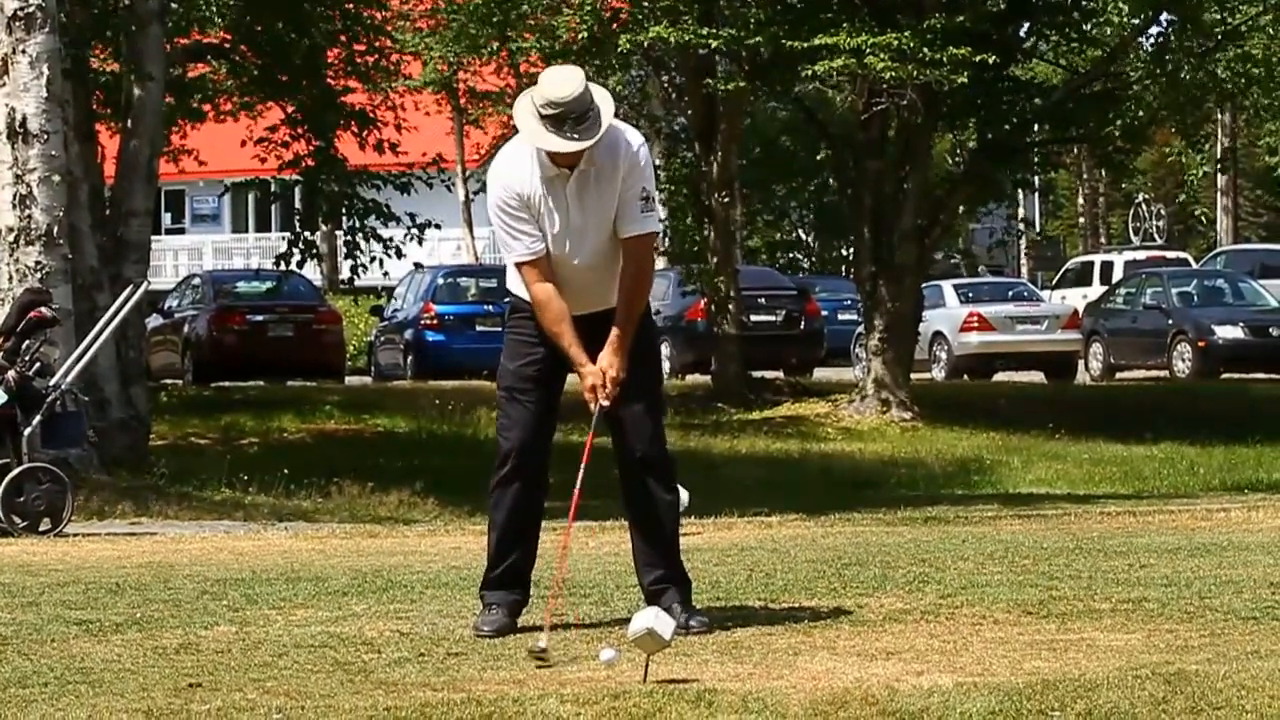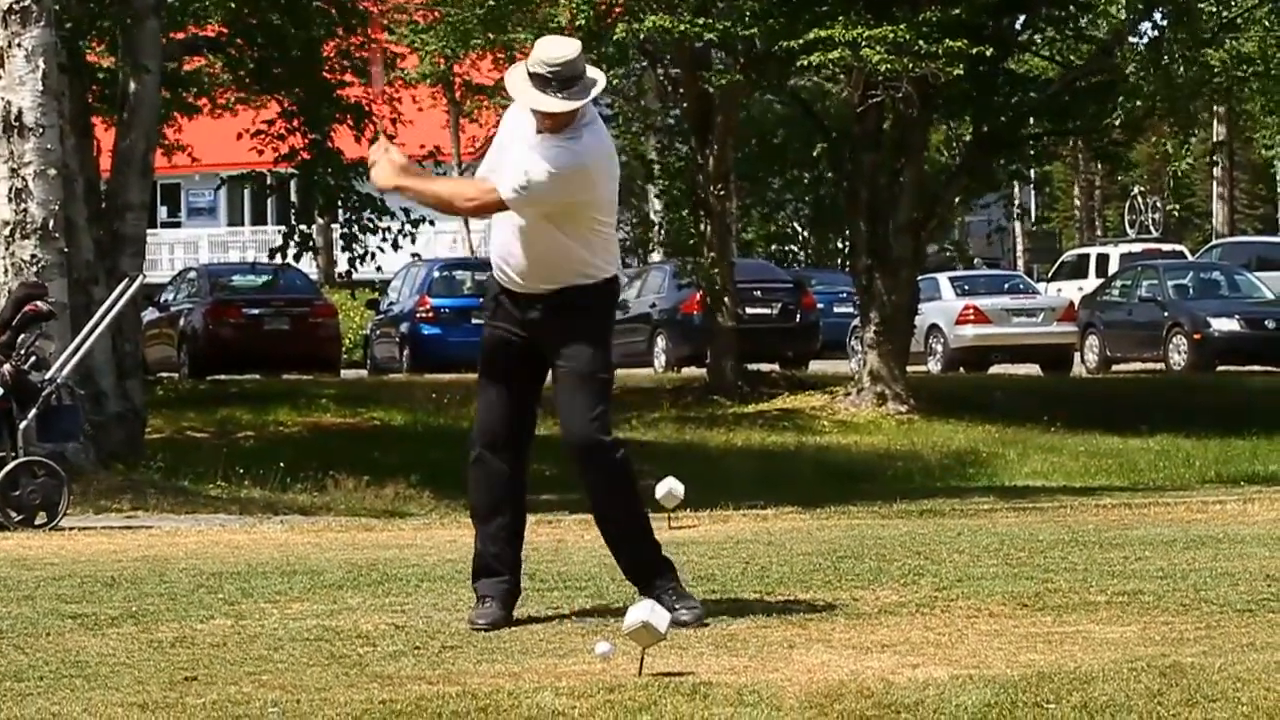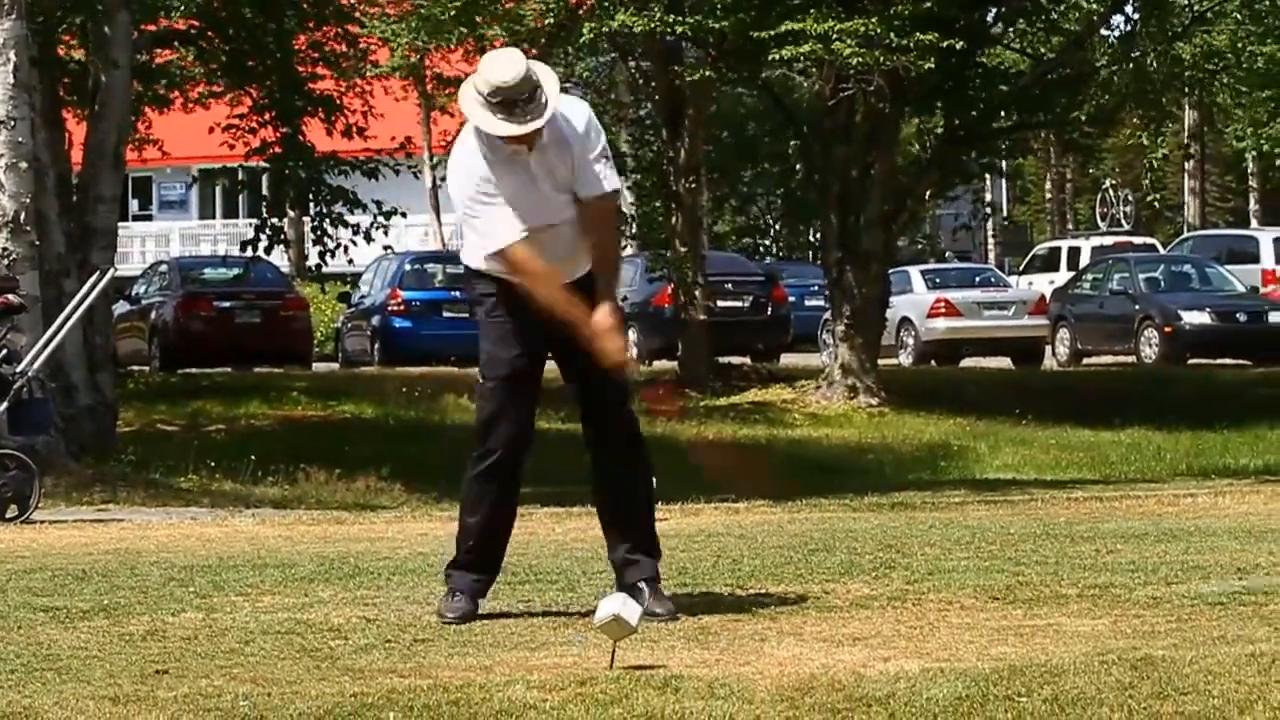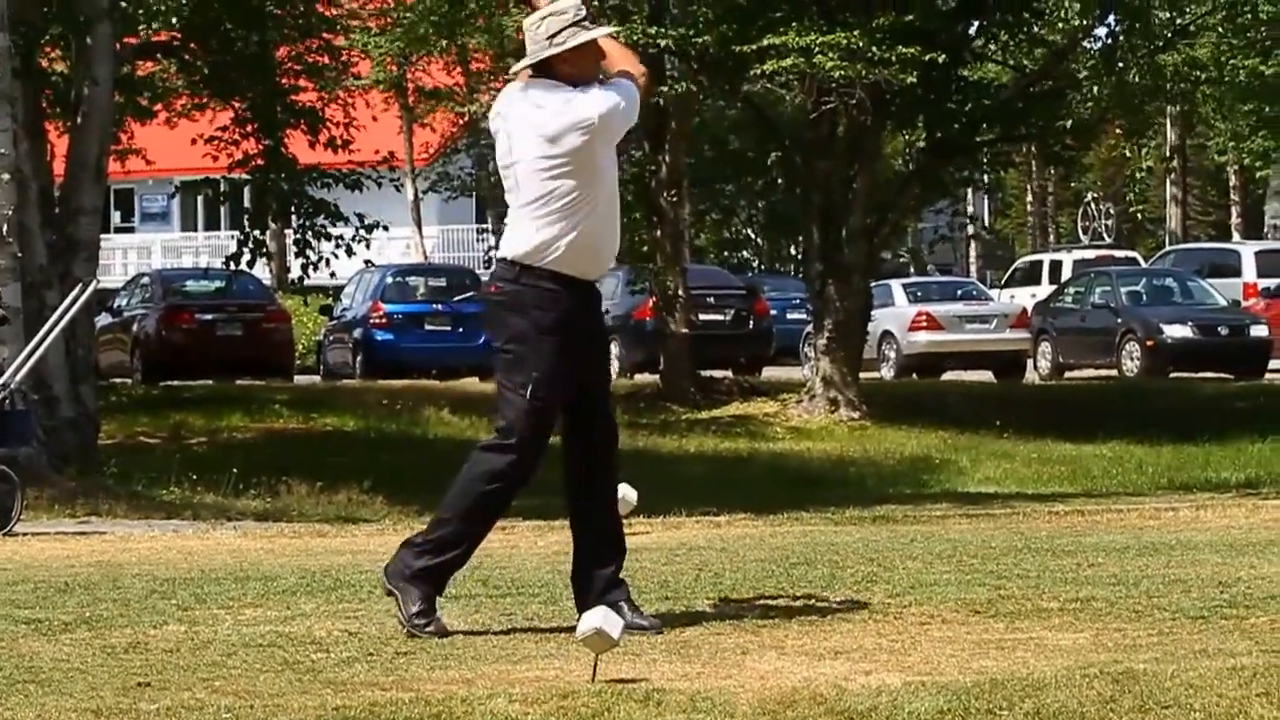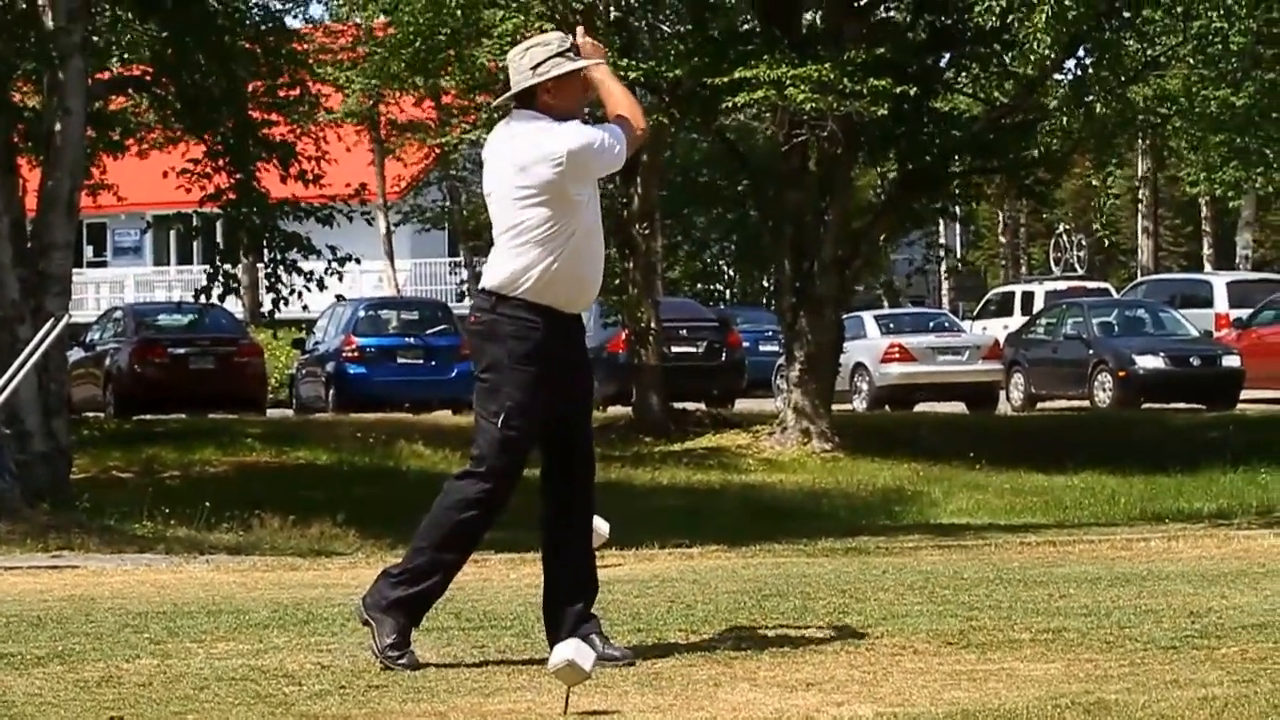
dt=0.5s
person 1, frame 1
left shoulder: (628, 149)
right shoulder: (509, 173)
left elbow: (638, 255)
right elbow: (537, 280)
left wrist: (616, 347)
right wrist: (580, 364)
left hip: (618, 312)
right hip: (536, 317)
left knee: (645, 454)
right knee: (518, 454)
left ankle: (668, 592)
right ankle: (502, 597)
person 1, frame 2
left shoulder: (578, 153)
right shoulder: (522, 120)
left elbow: (481, 200)
right elbow: (483, 183)
left wrist: (401, 182)
right wrist: (411, 168)
left hip: (575, 305)
right hip: (512, 300)
left knee: (589, 441)
right knee: (493, 445)
left ankle: (657, 580)
right ankle: (495, 587)
person 1, frame 3
left shoulder: (575, 119)
right shoulder: (470, 162)
left elbow: (601, 216)
right elbow: (522, 260)
left wrist: (605, 306)
right wrist: (585, 326)
left hip: (583, 286)
right hip: (509, 297)
left knee: (615, 434)
right knee: (500, 438)
left ankle: (637, 576)
right ankle: (467, 580)
person 1, frame 4
left shoulder: (515, 102)
right shoulder: (587, 115)
right elbow: (634, 74)
left hip: (569, 295)
right hip: (537, 297)
left knee: (595, 445)
right knee: (516, 444)
left ankle: (602, 592)
right ankle: (416, 571)
person 1, frame 5
left shoulder: (513, 134)
right shoulder: (558, 147)
right elbow: (634, 128)
left wrist: (588, 67)
right wrist: (599, 63)
left hip: (558, 327)
right hip: (517, 328)
left knee: (572, 478)
right knee: (490, 474)
left ankle: (573, 620)
right ankle: (393, 600)
